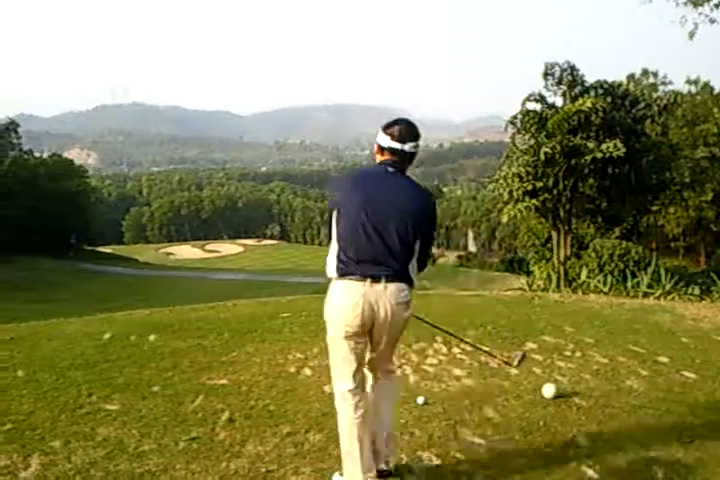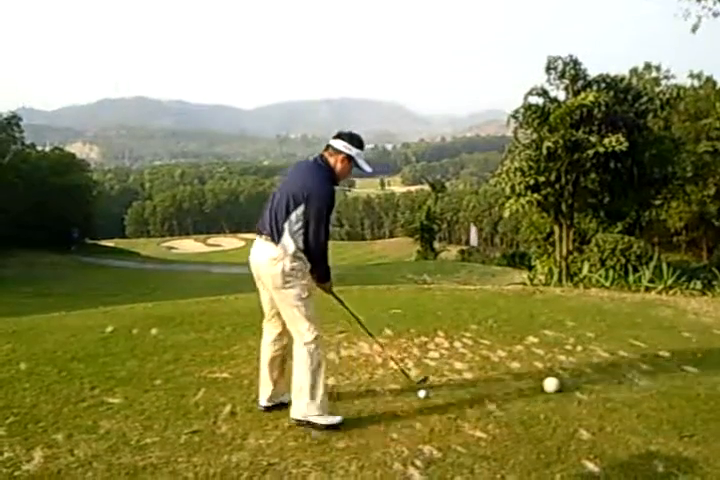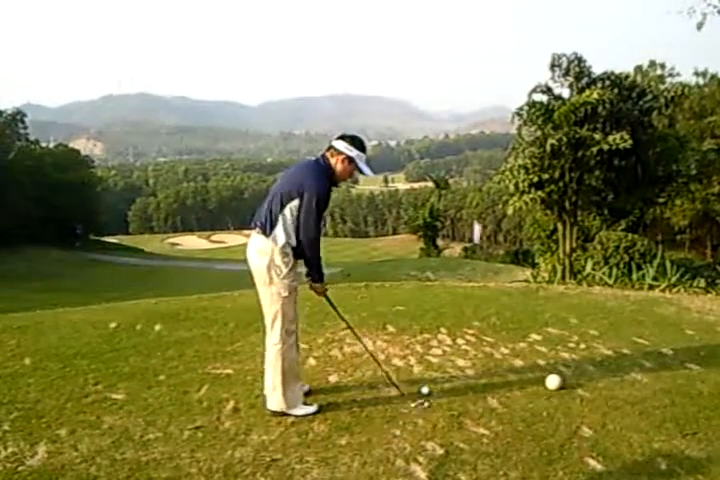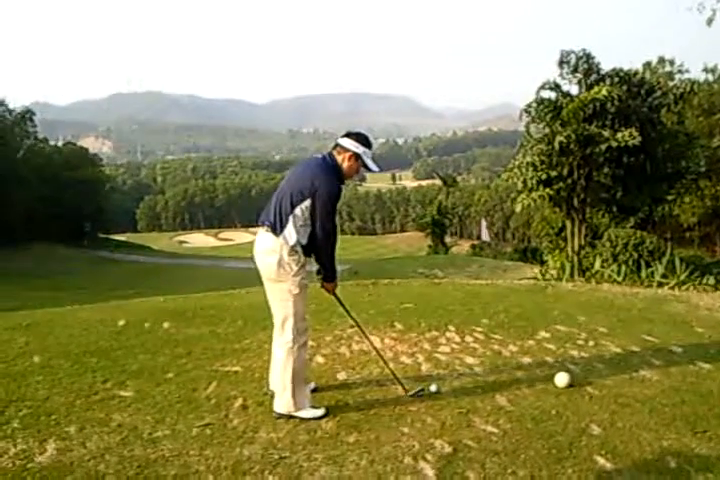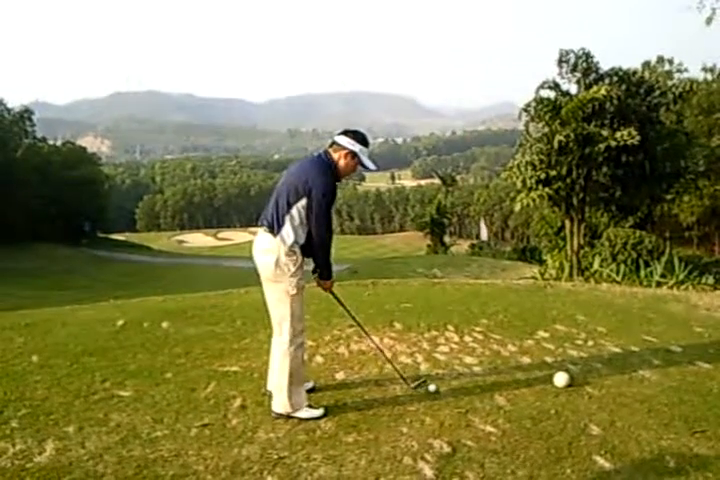
dt=1s
person 1, frame 1
left shoulder: (346, 184)
right shoulder: (423, 200)
right elbow: (422, 257)
left hip: (348, 293)
right hip: (395, 295)
left knee: (349, 388)
right knee: (383, 374)
person 1, frame 2
left shoulder: (302, 168)
right shoulder: (322, 187)
right elbow: (316, 237)
left wrist: (313, 268)
right wrist: (323, 276)
left hip: (262, 251)
right hip: (281, 259)
left knee: (275, 327)
right knee: (306, 334)
left ankle: (272, 394)
right ankle: (308, 407)
person 1, frame 3
left shoulder: (307, 169)
right shoulder: (317, 182)
right elbow: (308, 235)
left wrist: (312, 270)
right wrist: (317, 276)
left hip: (265, 246)
right hip: (273, 253)
left knee: (284, 325)
right knee: (283, 329)
left ankle: (281, 385)
right ankle: (283, 400)
person 1, frame 4
left shoulder: (313, 166)
right shoulder: (327, 182)
right elbow: (324, 232)
left wrist: (324, 269)
right wrist: (329, 275)
left hip: (269, 243)
right hip: (282, 252)
left knee: (287, 323)
right knee: (293, 330)
left ankle: (282, 382)
right ankle: (289, 403)
person 1, frame 5
left shoulder: (310, 166)
right shoulder: (322, 179)
right elbow: (320, 231)
left wrist: (320, 267)
right wrist: (325, 273)
left hip: (271, 245)
right hip: (280, 253)
left knee: (286, 324)
right knee: (290, 329)
left ankle: (282, 382)
right ankle: (287, 403)
